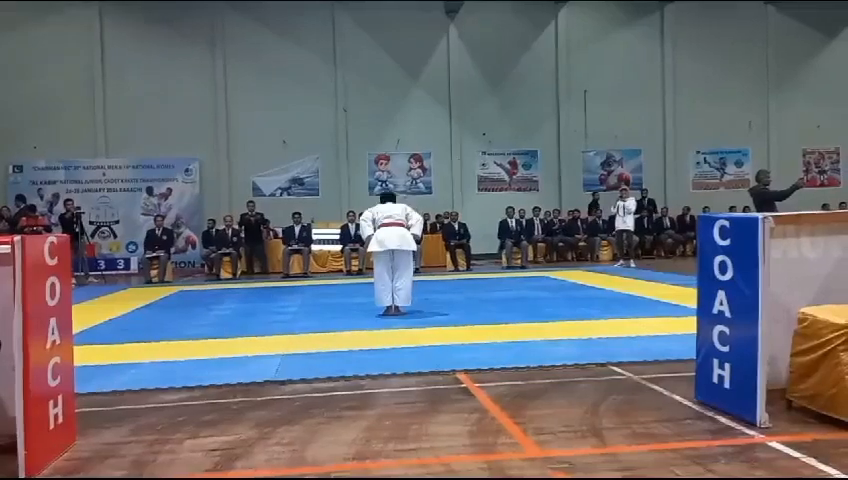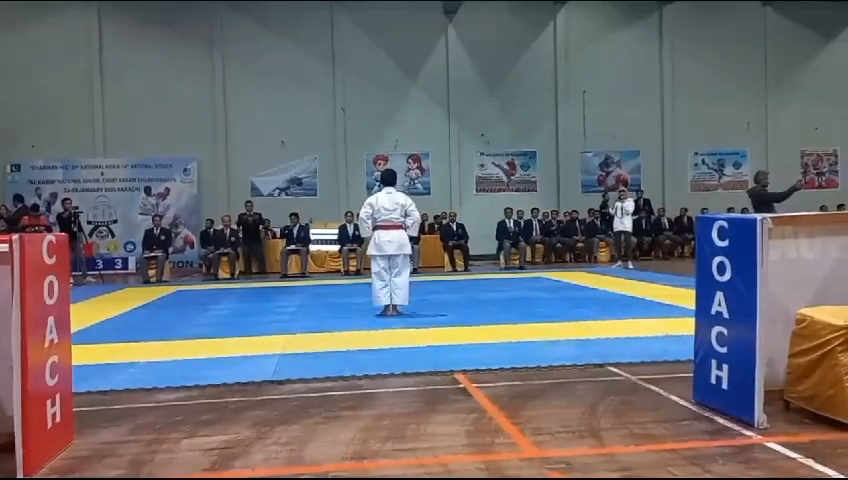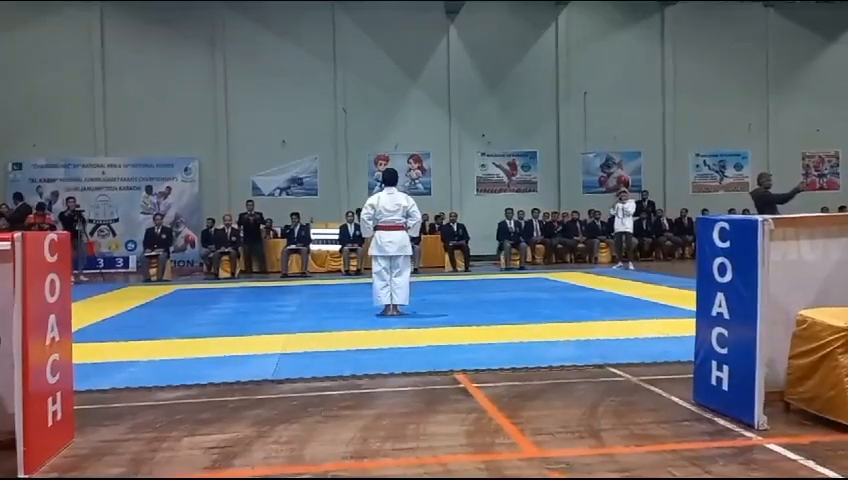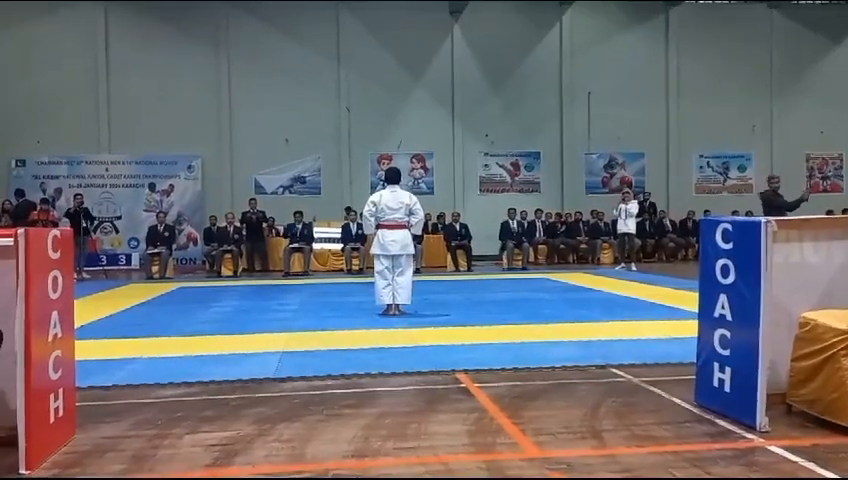
dt=0.4s
person 1, frame 1
left shoulder: (375, 209)
right shoulder: (404, 207)
left elbow: (364, 220)
right elbow: (417, 219)
left wrist: (369, 237)
right wrist: (413, 236)
left hip: (382, 238)
right hip: (402, 237)
left knee: (383, 275)
right knee: (402, 274)
left ankle: (388, 307)
right ankle: (398, 307)
person 1, frame 2
left shoulder: (373, 198)
right shoulder: (403, 197)
left elbow: (363, 217)
right elbow: (415, 216)
left wrist: (368, 235)
right wrist: (407, 233)
left hip: (380, 238)
right hip: (399, 238)
left knee: (381, 274)
right knee: (399, 274)
left ankle: (386, 307)
right ankle: (395, 307)
person 1, frame 3
left shoulder: (375, 198)
right shoulder: (405, 198)
left elbow: (365, 217)
right elbow: (416, 217)
left wrist: (371, 234)
right wrist: (408, 233)
left hip: (381, 238)
right hip: (400, 238)
left knee: (381, 274)
right knee: (400, 274)
left ankle: (387, 307)
right ankle: (396, 307)
person 1, frame 4
left shoulder: (377, 196)
right shoulder: (408, 196)
left elbow: (367, 214)
right elbow: (419, 215)
left wrist: (372, 231)
right wrist: (411, 230)
left hip: (384, 237)
right hip: (403, 237)
left knee: (383, 273)
right knee: (403, 273)
left ankle: (389, 306)
right ankle: (398, 306)
